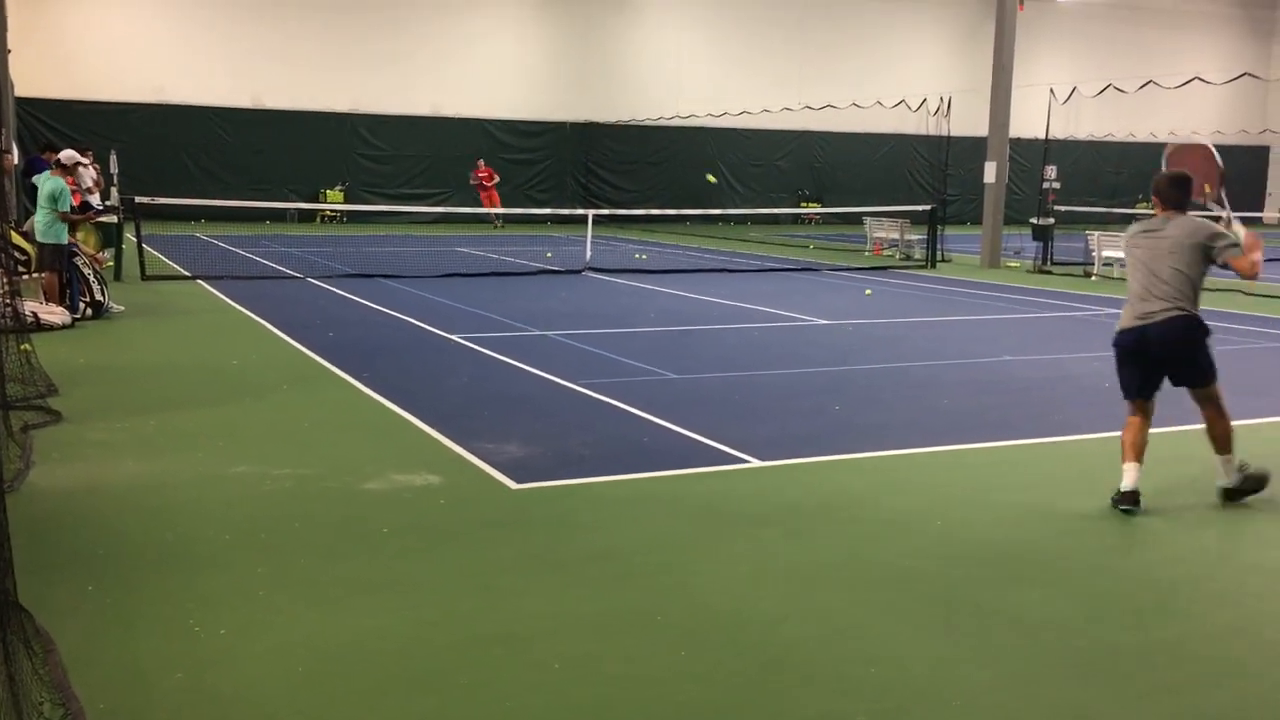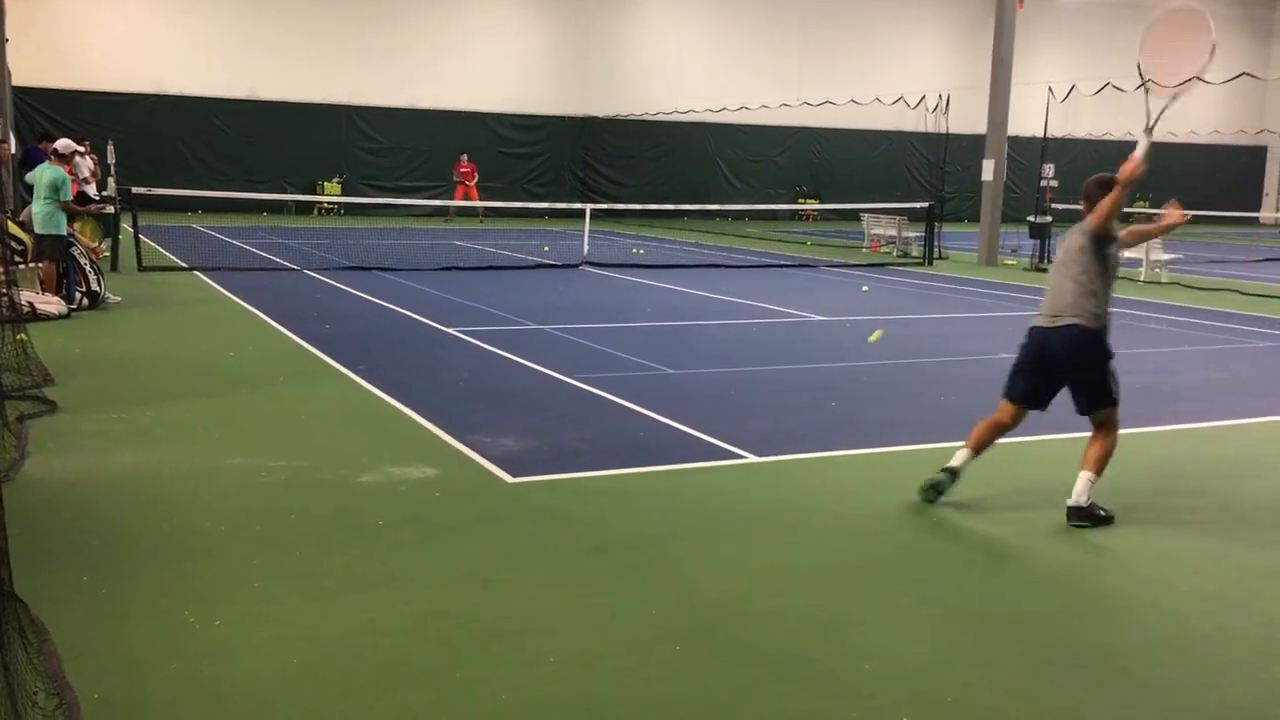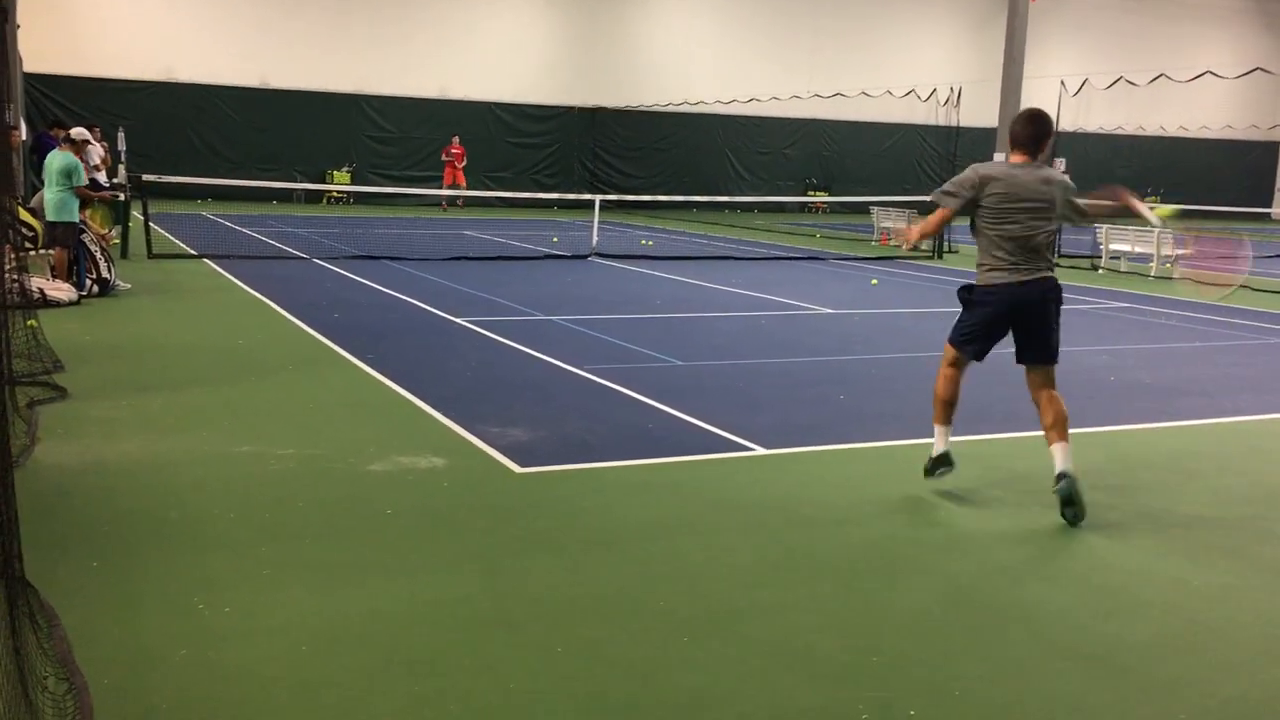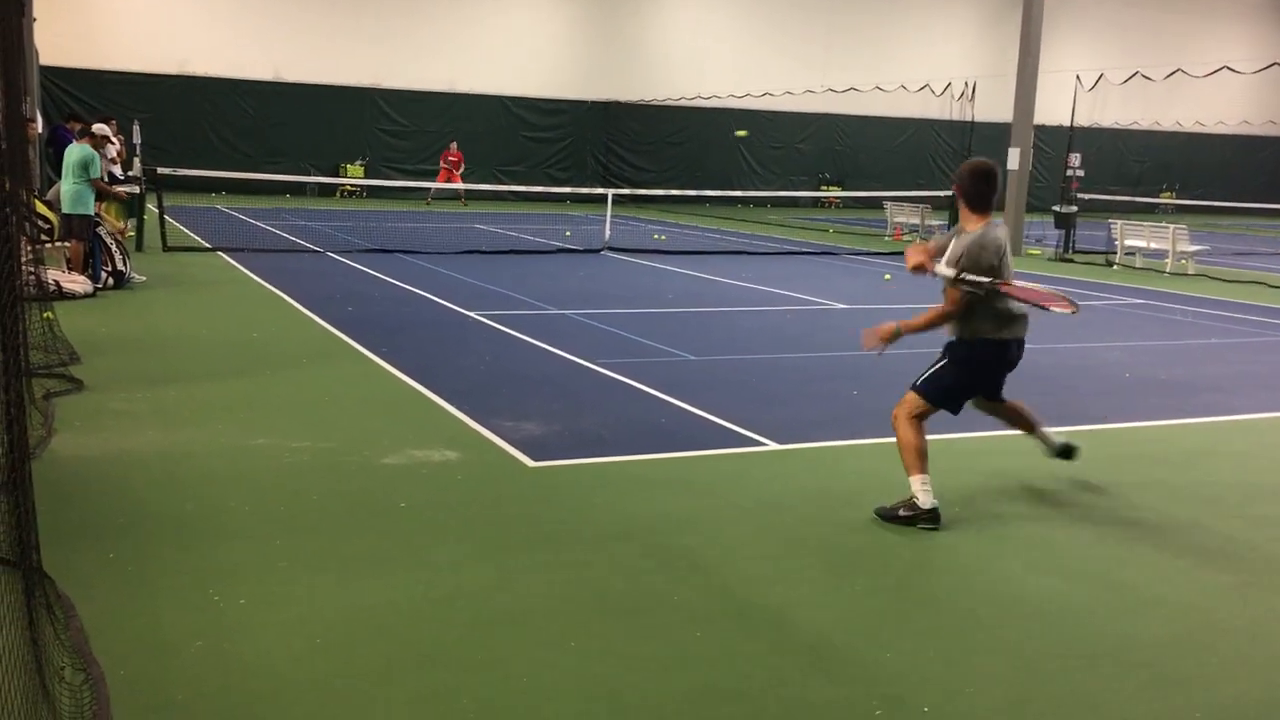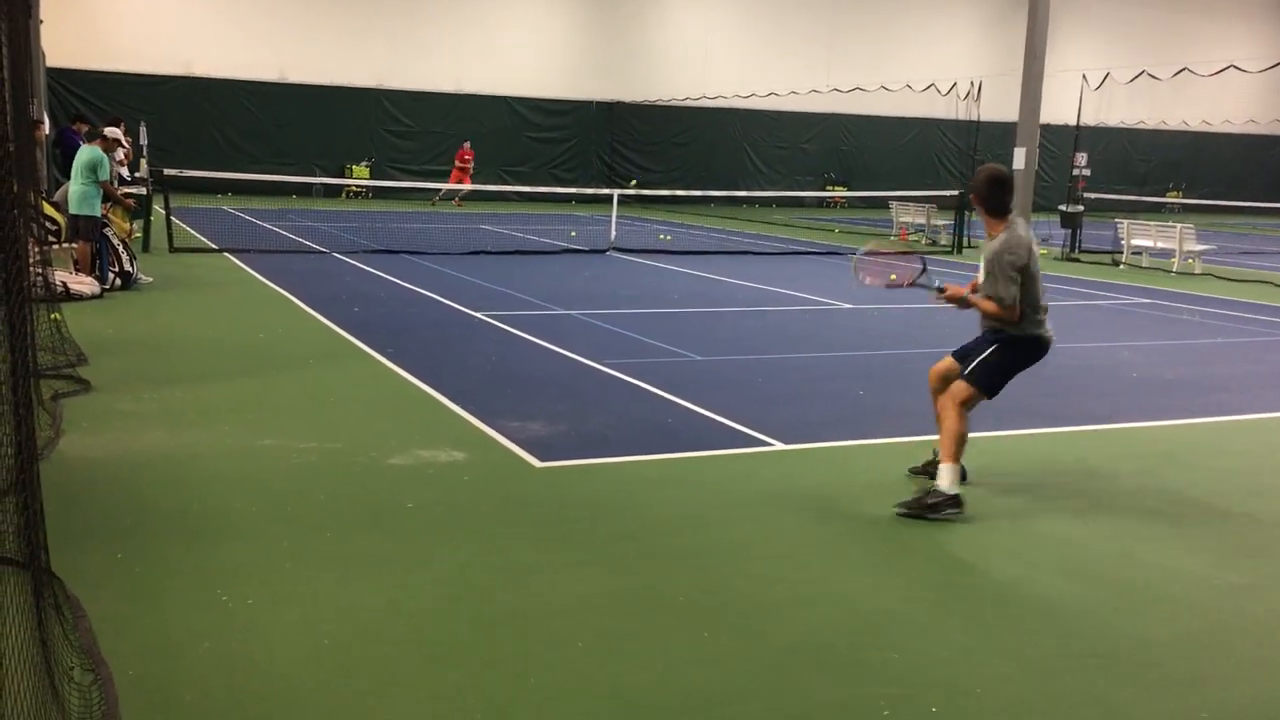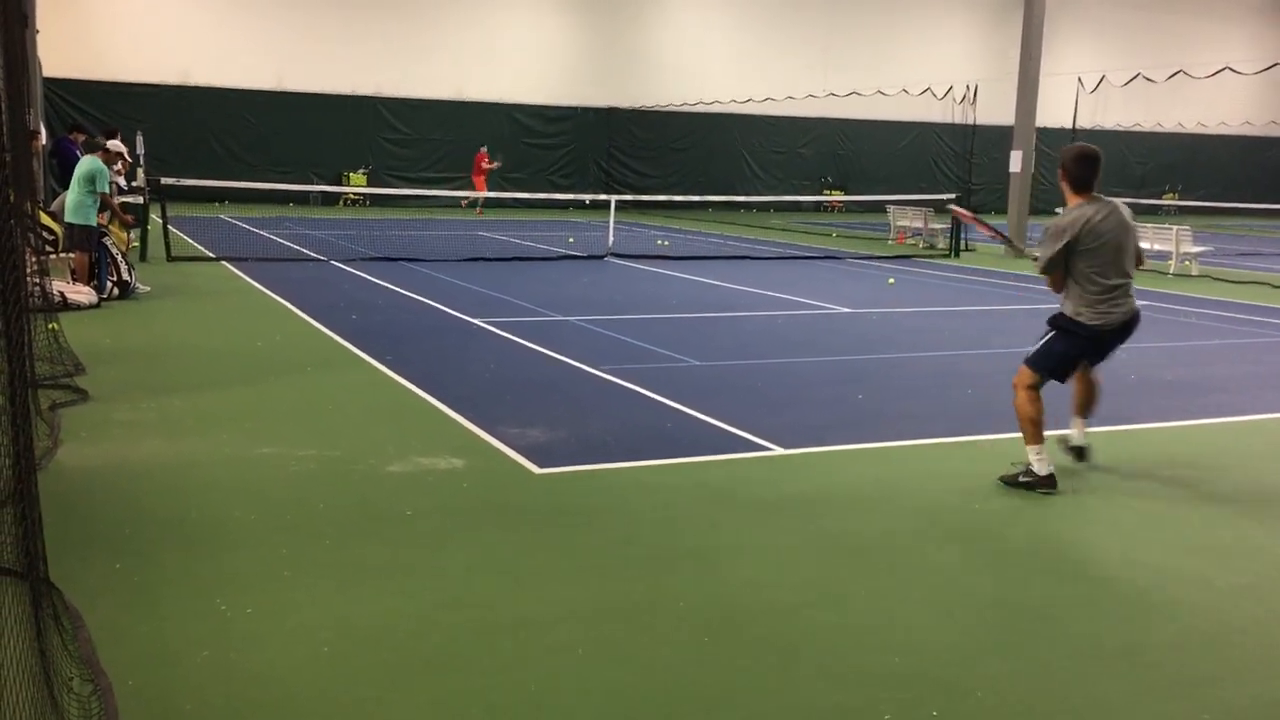
dt=0.3s
person 1, frame 1
left shoulder: (1133, 234)
right shoulder: (1204, 229)
right elbow: (1249, 270)
right wrist: (1254, 248)
left hip: (1131, 331)
right hip: (1176, 327)
left knee: (1139, 413)
right knee: (1210, 404)
left ankle: (1129, 487)
right ankle: (1231, 480)
person 1, frame 2
left shoulder: (1078, 235)
right shoulder: (1094, 233)
right elbow: (1099, 222)
left wrist: (1162, 225)
right wrist: (1123, 183)
left hip: (1042, 336)
right hip: (1081, 339)
left knee: (1005, 418)
right knee: (1106, 425)
left ankle: (951, 470)
right ankle: (1080, 502)
person 1, frame 3
left shoulder: (981, 175)
right shoulder: (1058, 184)
left elbow: (934, 225)
right elbow: (1086, 210)
left wrist: (914, 234)
right wrist: (1124, 202)
left hip: (999, 293)
right hip: (1042, 293)
left knee: (950, 363)
right knee: (1044, 388)
left ankle: (941, 451)
right ankle: (1063, 475)
person 1, frame 4
left shoulder: (977, 246)
right shoulder: (988, 229)
left elbow: (951, 311)
right elbow: (928, 249)
left wrist: (898, 329)
right wrist: (919, 255)
left hip: (982, 345)
right hip: (1003, 339)
left knee: (906, 414)
right knee: (989, 401)
left ankle: (924, 504)
right ankle: (1053, 444)
person 1, frame 5
left shoulder: (1003, 251)
right shoulder: (1016, 227)
left elbow: (1007, 313)
left wrist: (966, 299)
right wrist: (973, 289)
left hip: (1016, 339)
right hip: (1024, 335)
left knee: (953, 400)
right knee: (939, 376)
left ankle: (944, 492)
right ankle: (948, 465)
person 1, frame 6
left shoulder: (1062, 227)
right shoulder: (1120, 211)
left elbow: (1056, 283)
right elbow: (1137, 261)
left wrist: (1060, 269)
left hip: (1083, 324)
right hip: (1125, 317)
left knee: (1025, 384)
right knee: (1083, 364)
left ankle: (1040, 471)
right ankle: (1077, 439)
